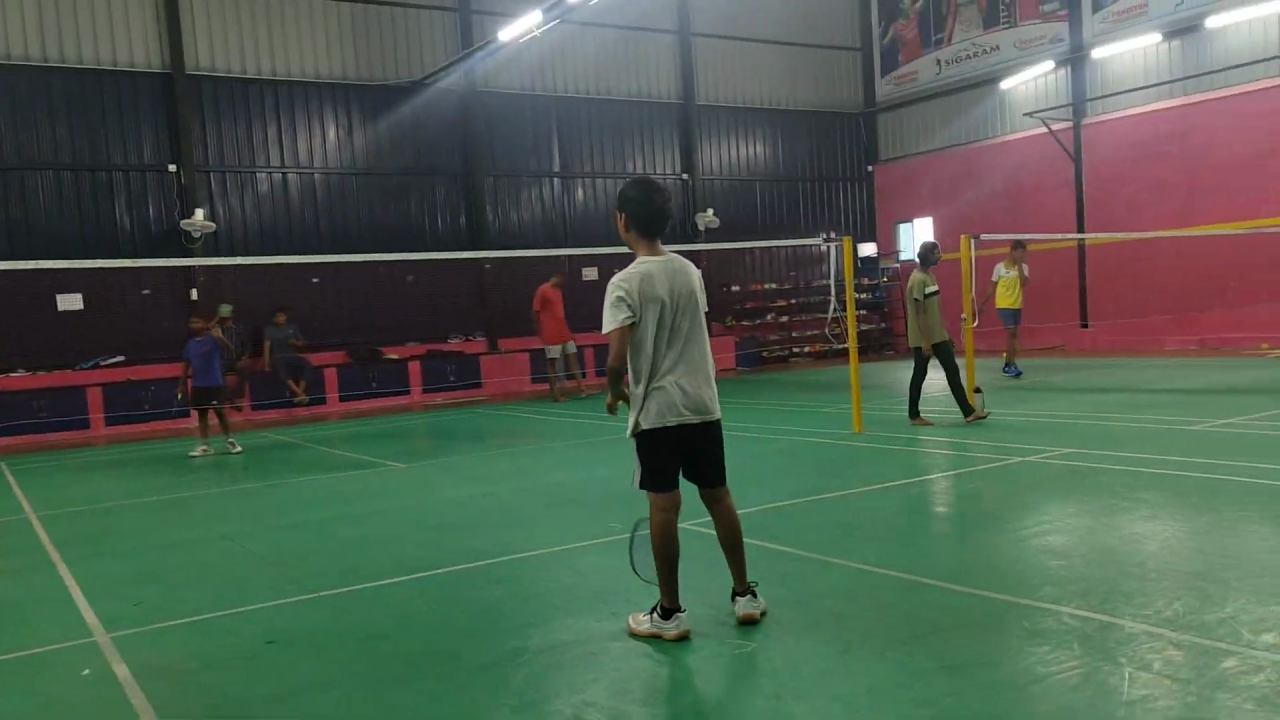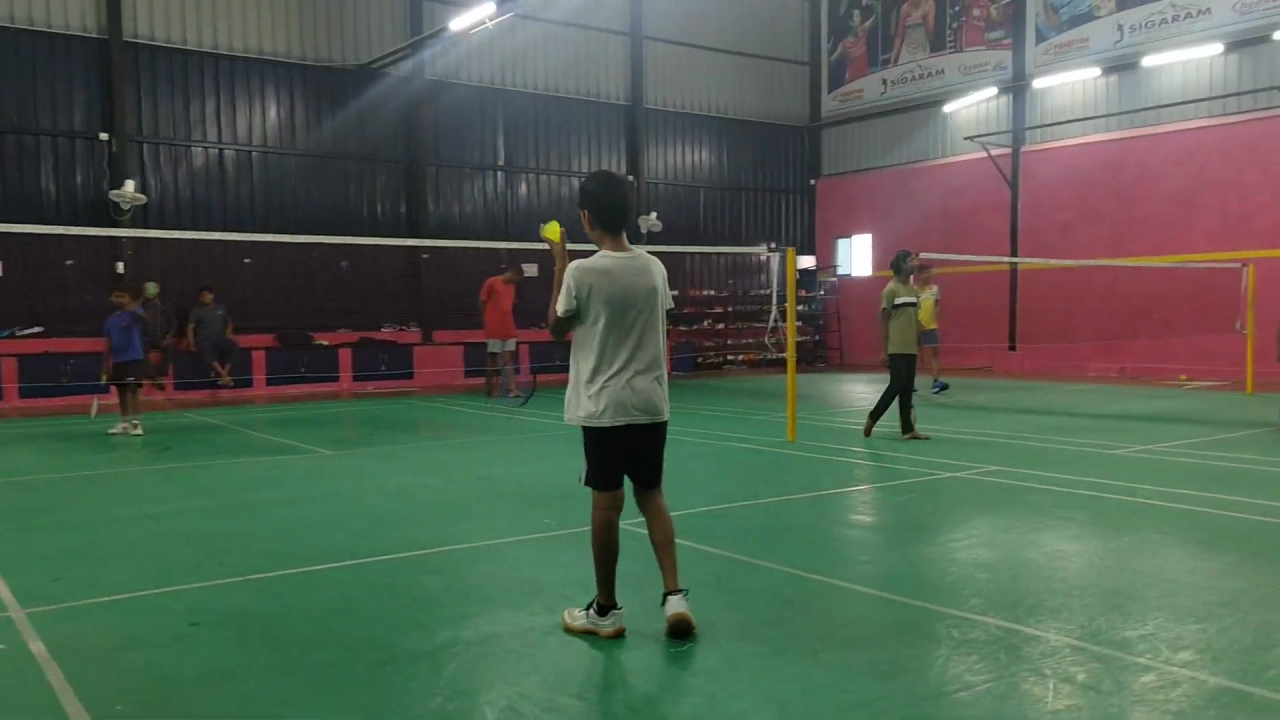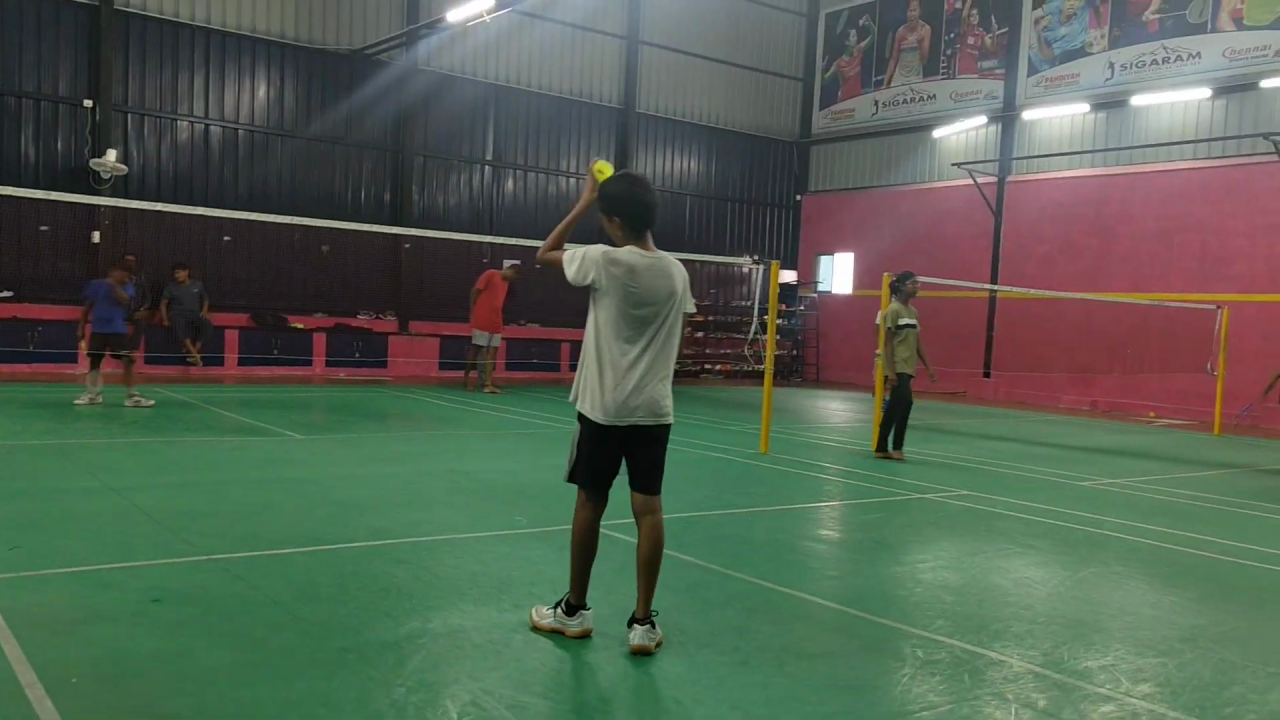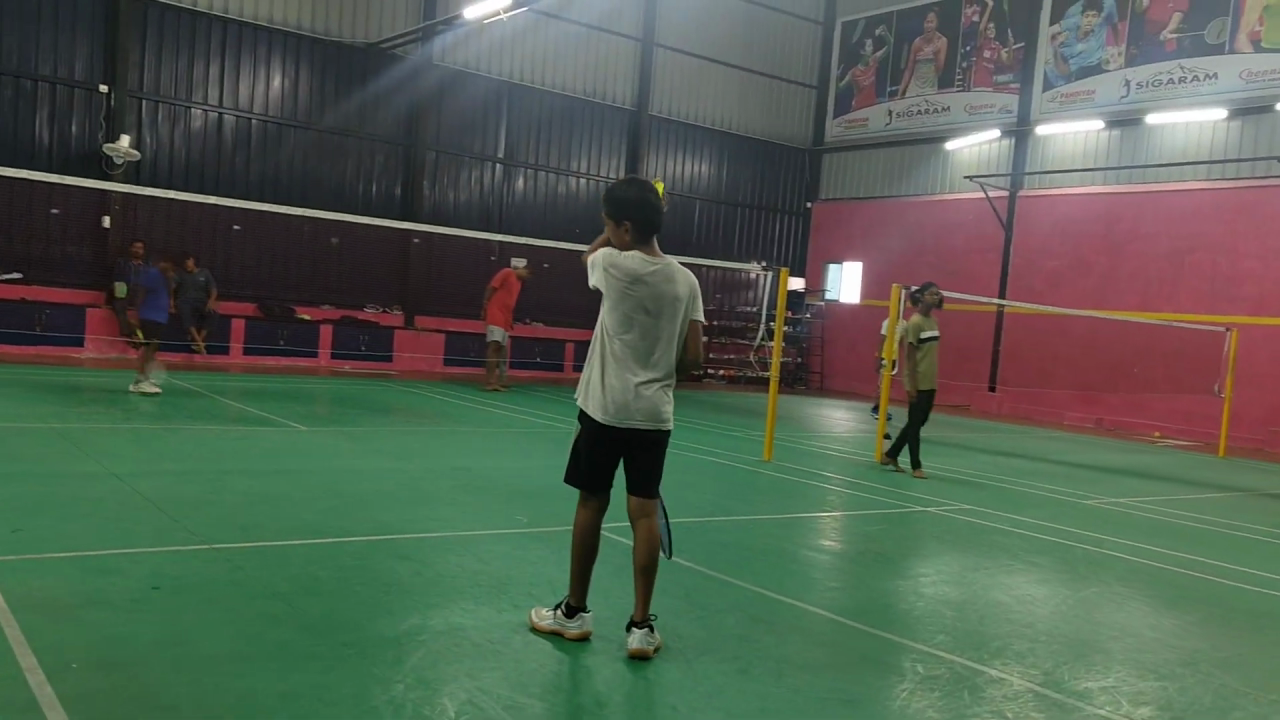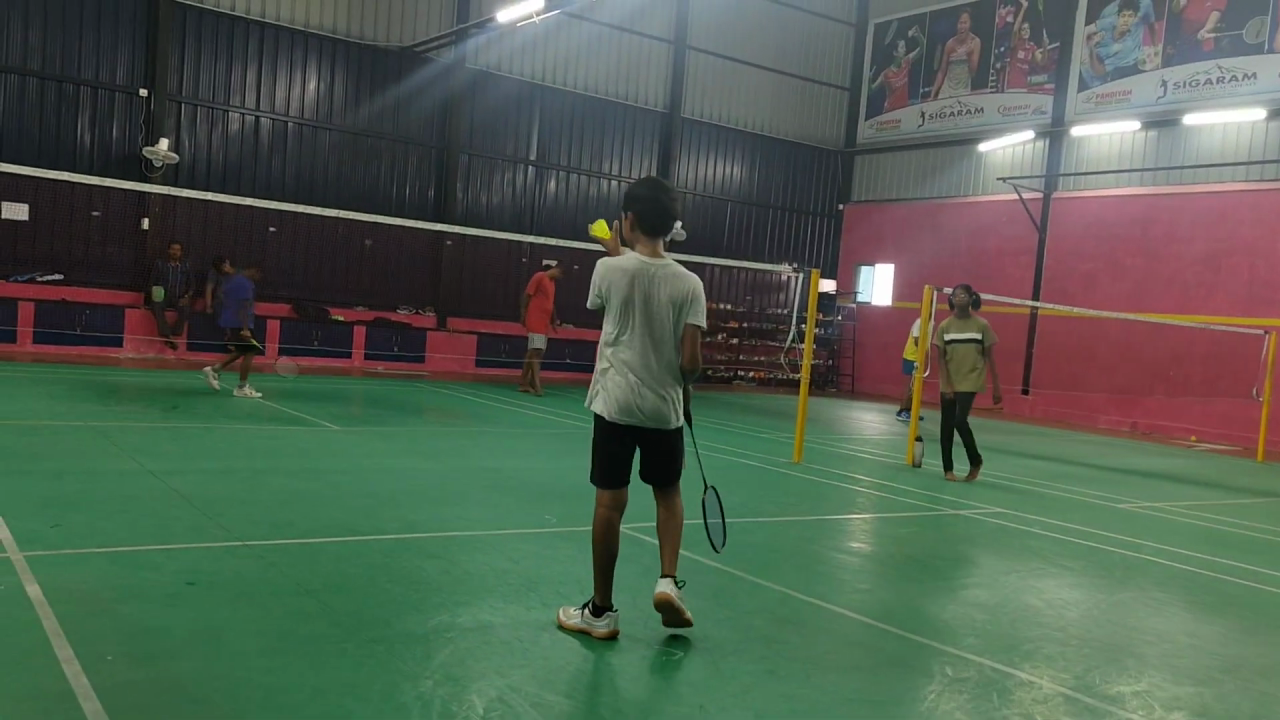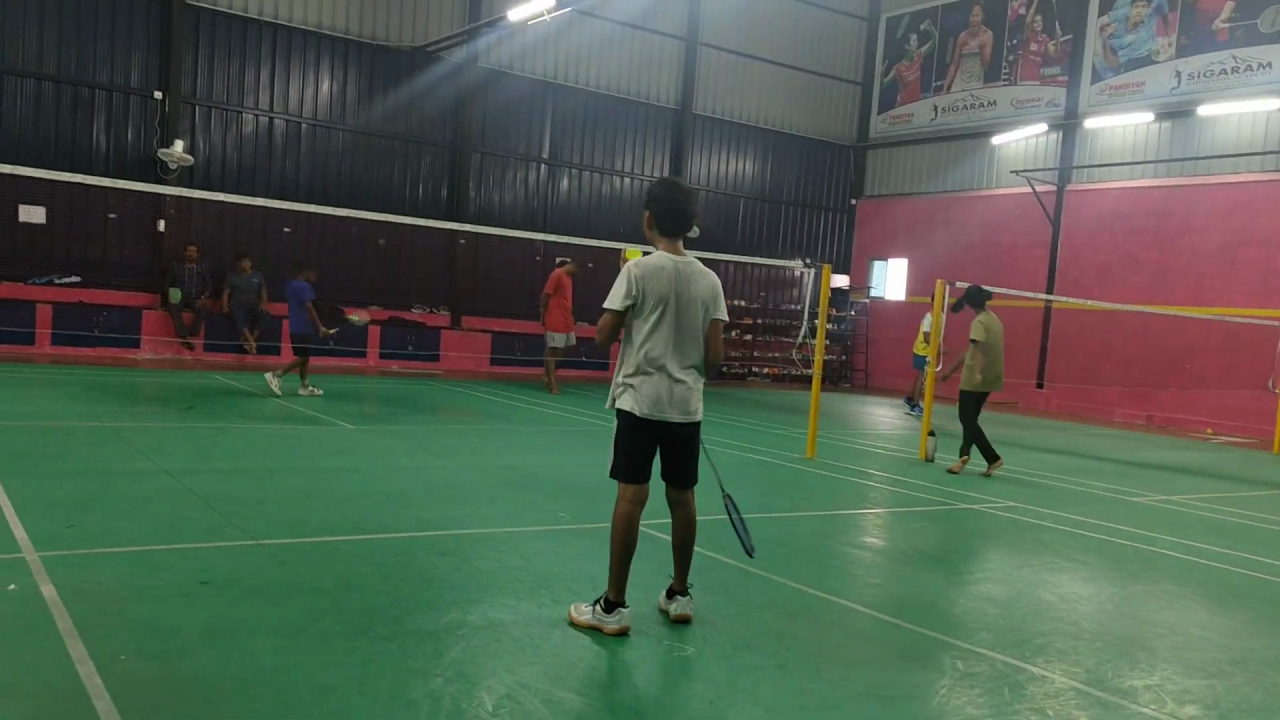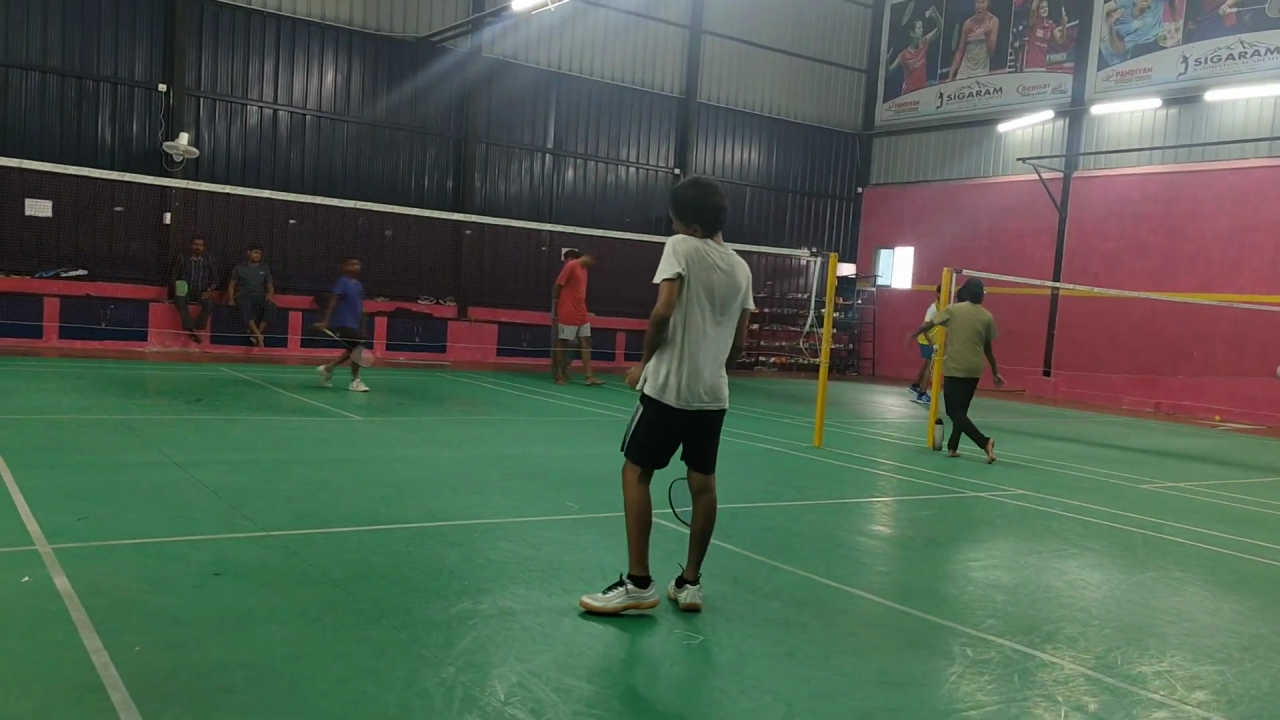
dt=0.4s
person 1, frame 1
left shoulder: (625, 282)
right shoulder: (690, 271)
left elbow: (616, 361)
left wrist: (615, 391)
left hip: (655, 408)
right hip: (702, 402)
left knee: (664, 506)
right knee: (718, 496)
left ankle: (670, 613)
right ankle: (744, 593)
person 1, frame 2
left shoulder: (582, 272)
right shoulder: (655, 268)
left elbow: (556, 327)
left wrist: (558, 263)
left hip: (603, 407)
right hip: (651, 403)
left knee: (607, 504)
right knee: (653, 499)
left ankle: (606, 610)
right ankle: (674, 597)
person 1, frame 3
left shoulder: (604, 262)
right shoulder: (677, 272)
left elbow: (545, 254)
right elbow: (677, 343)
left wrist: (583, 200)
left hip: (603, 407)
right hip: (655, 409)
left knee: (590, 504)
right knee: (649, 510)
left ankle: (575, 609)
right ankle: (643, 622)
person 1, frame 4
left shoulder: (611, 265)
right shoulder: (686, 281)
left elbow: (593, 249)
right elbow: (692, 357)
left hip: (605, 408)
right hip: (654, 414)
left knee: (591, 507)
right knee: (645, 514)
left ankle: (574, 611)
right ankle: (641, 626)
person 1, frame 5
left shoulder: (608, 270)
right shoulder: (689, 284)
right elbow: (691, 362)
left hip: (615, 405)
right hip: (665, 410)
left knee: (610, 504)
right knee: (668, 493)
left ankle: (601, 610)
right ankle: (669, 582)
person 1, frame 6
left shoulder: (640, 269)
right shoulder: (709, 280)
left elbow: (604, 336)
right elbow: (715, 355)
left hip: (639, 401)
right hip: (686, 407)
left knee: (630, 499)
right knee: (683, 500)
left ankle: (613, 606)
right ankle: (679, 595)
person 1, frame 7
left shoulder: (681, 247)
right shoulder: (741, 268)
left elbow: (663, 313)
right elbow: (738, 343)
left wrist: (644, 363)
left hip: (668, 388)
right hip: (713, 395)
left knee: (636, 474)
right knee: (703, 486)
left ankle: (639, 582)
right ankle: (689, 583)
person 2, frame 1
left shoulder: (930, 276)
right shoulder: (918, 280)
right elbow: (919, 313)
left wrist: (944, 333)
right wrist: (925, 342)
left hip: (939, 335)
right hip: (923, 338)
left knee: (953, 371)
right knee: (919, 375)
left ankle: (969, 412)
right ankle: (914, 415)
person 2, frame 2
left shoulder: (913, 290)
right shoulder: (891, 289)
right elbow: (883, 322)
left wrist: (919, 346)
right wrist: (883, 351)
left hip: (910, 347)
right hip: (895, 347)
left knee: (907, 387)
right knee: (897, 385)
left ankle: (908, 429)
right ankle: (872, 418)
person 2, frame 3
left shoulder: (912, 311)
right shoulder: (894, 310)
right elbow: (888, 342)
left wrist: (927, 366)
right wrist: (891, 371)
left hip: (907, 367)
right hip: (897, 367)
left knee: (894, 407)
right knee: (905, 402)
left ankle: (881, 448)
right ankle: (896, 447)
person 2, frame 4
left shoulder: (934, 321)
right shoulder: (914, 322)
right elbow: (910, 356)
right wrist: (912, 386)
left hip: (930, 382)
right hip: (916, 382)
left knee: (919, 420)
right knee: (915, 422)
left ankle: (891, 454)
right ankle: (916, 465)
person 2, frame 5
left shoulder: (981, 325)
right shoulder: (944, 326)
left elbow: (989, 357)
right elbow: (941, 359)
left wrist: (996, 387)
right wrist: (947, 386)
left hip: (971, 382)
right hip: (949, 384)
left knee: (960, 421)
right knee: (947, 425)
left ankle: (975, 461)
right ankle: (948, 469)
person 2, frame 6
left shoulder: (979, 321)
right shoulder: (993, 320)
left elbow: (978, 350)
left wrist: (978, 374)
right wrist: (952, 369)
left hip: (975, 380)
right hip: (991, 378)
left knee: (968, 419)
right knee: (970, 418)
left ankle: (992, 458)
right ankle: (964, 454)
person 2, frame 7
left shoulder: (952, 310)
right shoulder: (987, 317)
left elbow: (928, 326)
right elbow: (988, 348)
left wrist: (913, 335)
right wrist: (995, 373)
left hip: (954, 367)
right hip: (975, 369)
left knee: (953, 411)
right knee: (960, 409)
left ankle: (985, 442)
right ankle: (953, 446)
